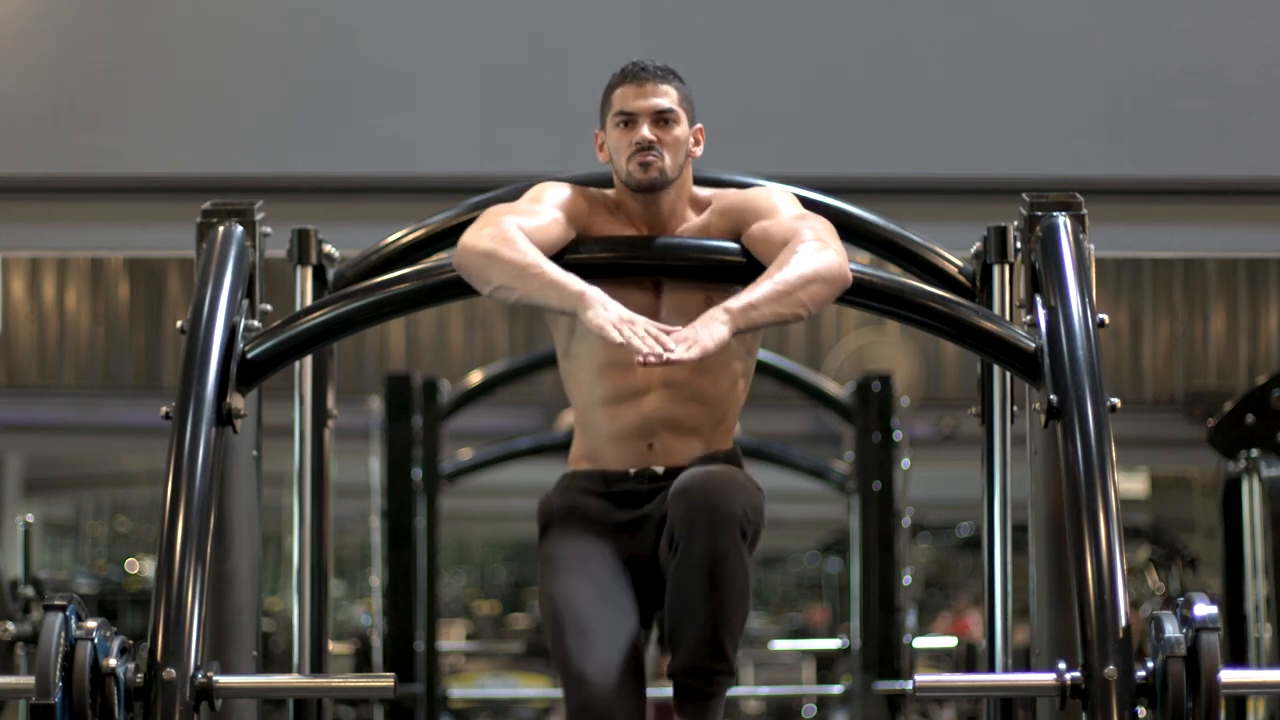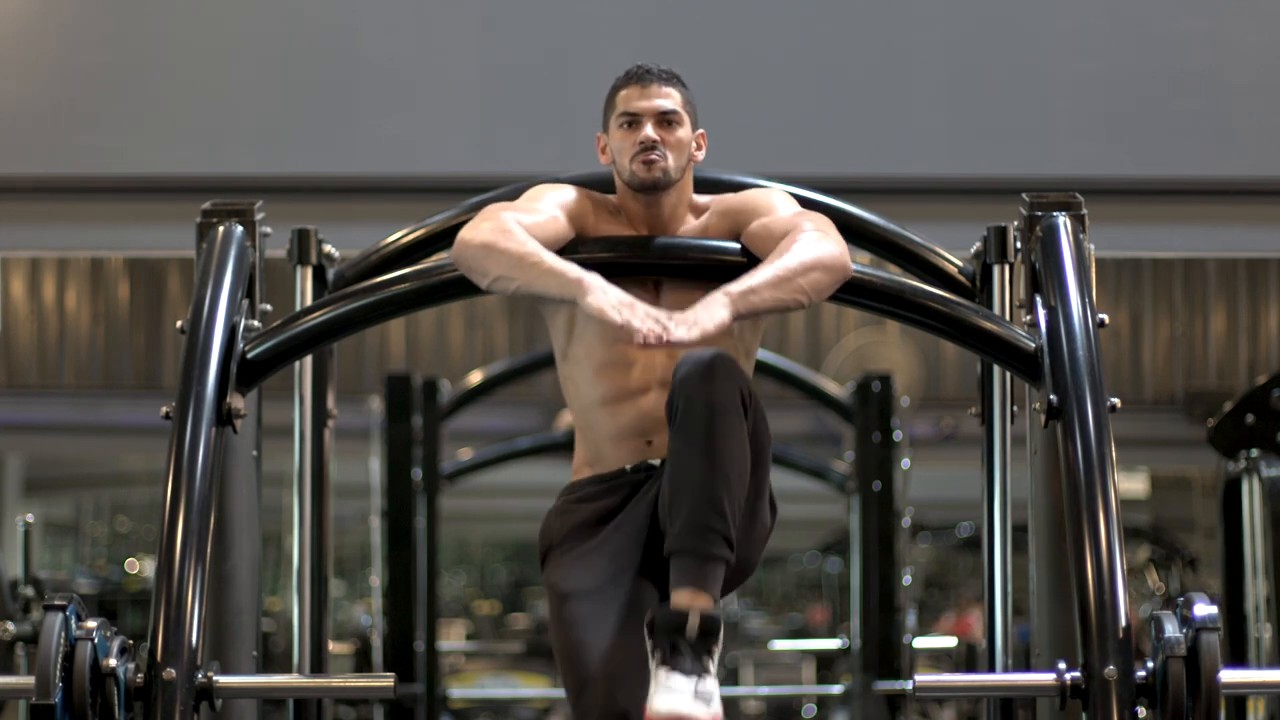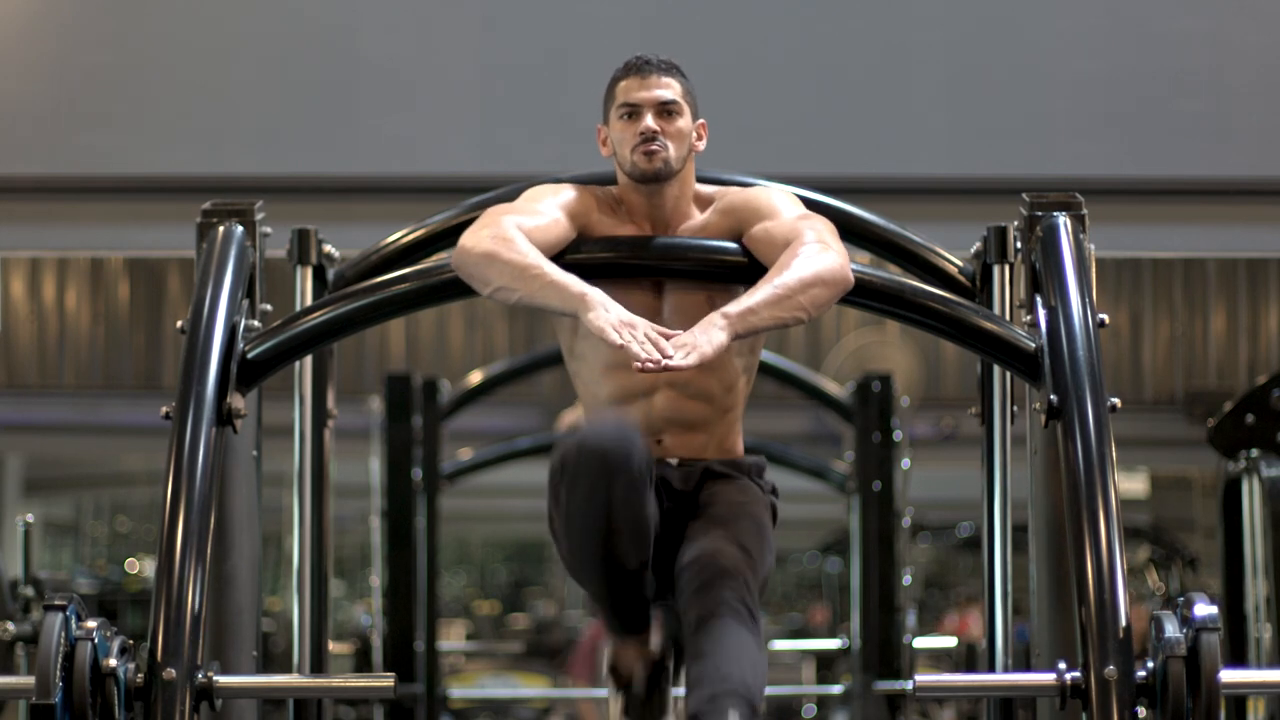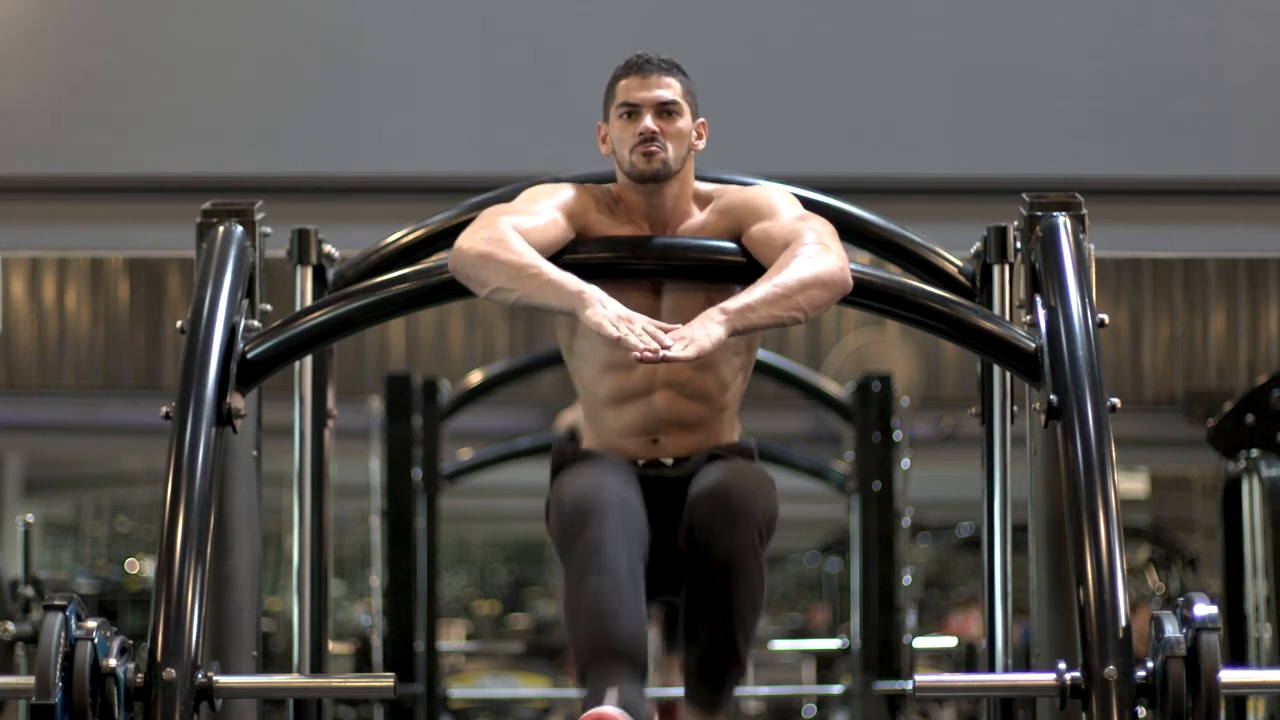
dt=0.3s
person 1, frame 1
left shoulder: (743, 214)
right shoulder: (569, 212)
left elbow: (829, 262)
right elbow: (476, 250)
left wrist: (720, 318)
right wrist: (591, 300)
left hip: (703, 511)
right hip: (594, 505)
left knee: (716, 503)
person 1, frame 2
left shoulder: (743, 216)
right shoulder: (572, 213)
left elbow: (829, 255)
right elbow: (475, 244)
left wrist: (722, 302)
right wrist: (589, 288)
left hip: (717, 513)
right hip: (598, 507)
left knee: (709, 378)
left ankle: (689, 642)
person 1, frame 3
left shoulder: (747, 210)
right shoulder: (572, 209)
left elbow: (830, 267)
right elbow: (477, 251)
left wrist: (721, 324)
right wrist: (594, 305)
left hip: (718, 489)
right hip: (611, 509)
left knee: (725, 592)
right knee: (597, 450)
right ankle: (636, 662)
person 1, frame 4
left shoulder: (745, 208)
right shoulder: (571, 208)
left elbow: (829, 268)
right elbow: (473, 252)
left wrist: (719, 319)
right wrist: (588, 300)
left hip: (710, 486)
right hip: (613, 489)
left knee: (737, 496)
right knee: (596, 499)
